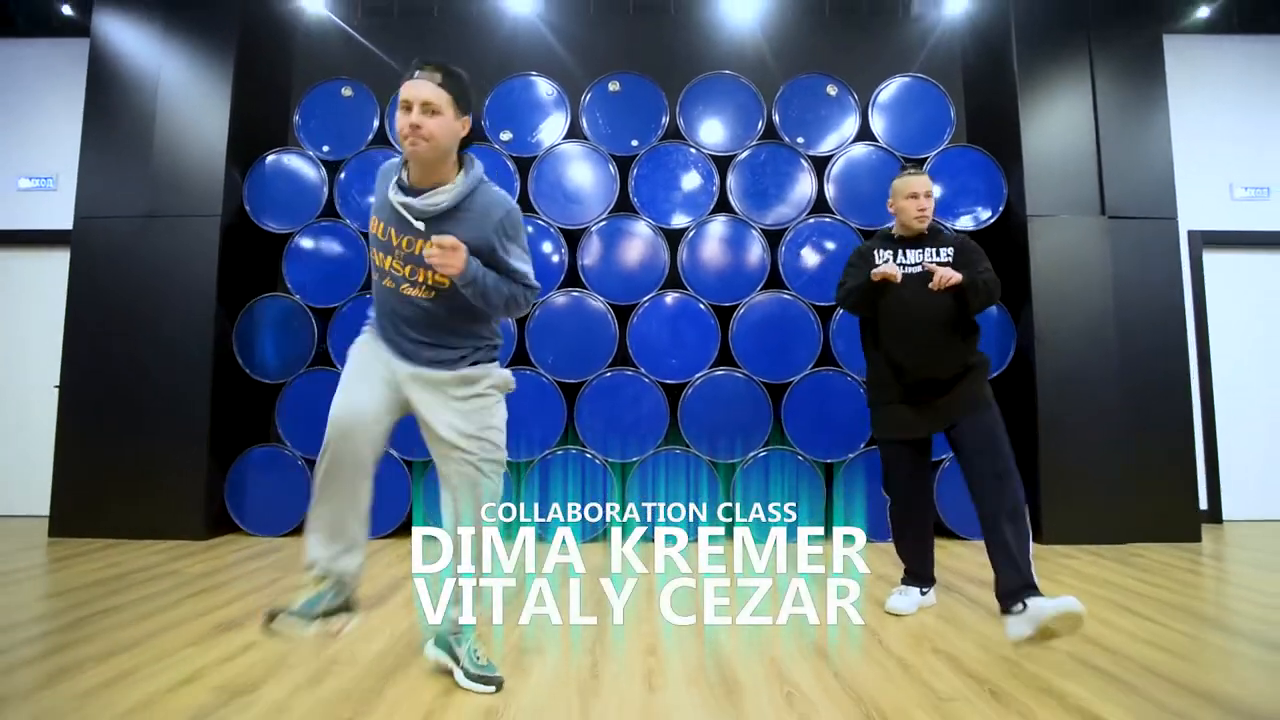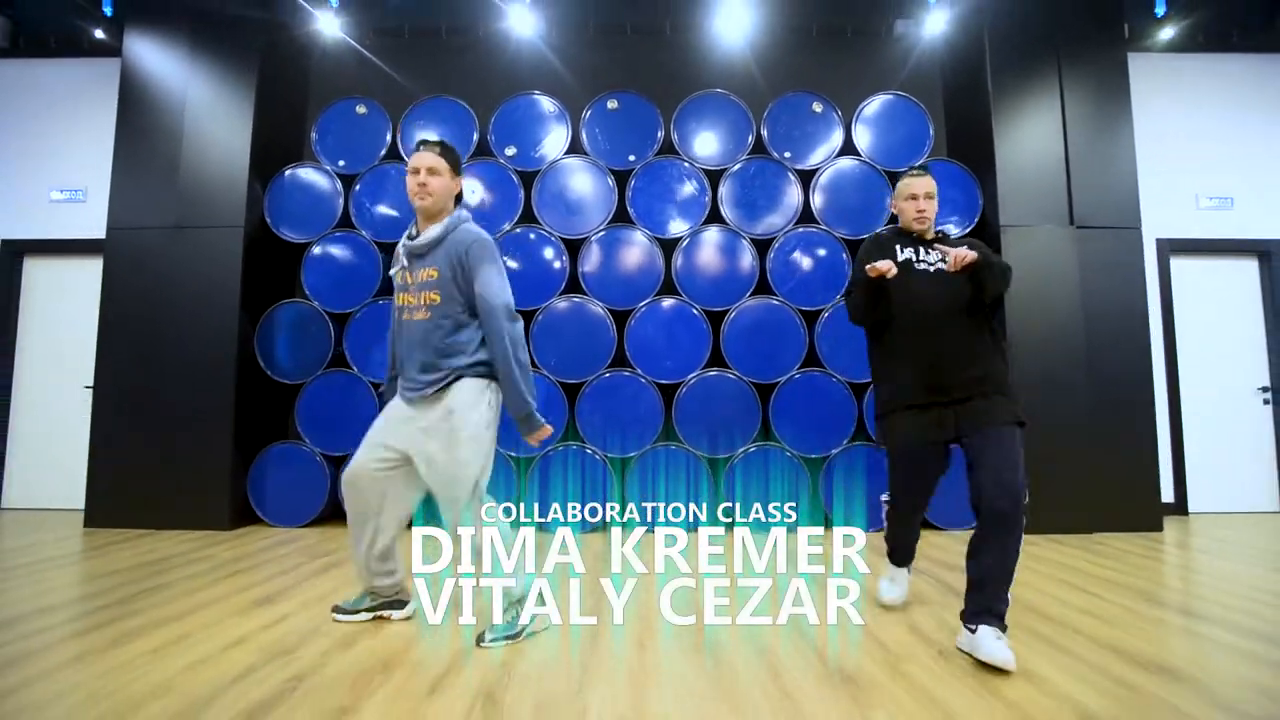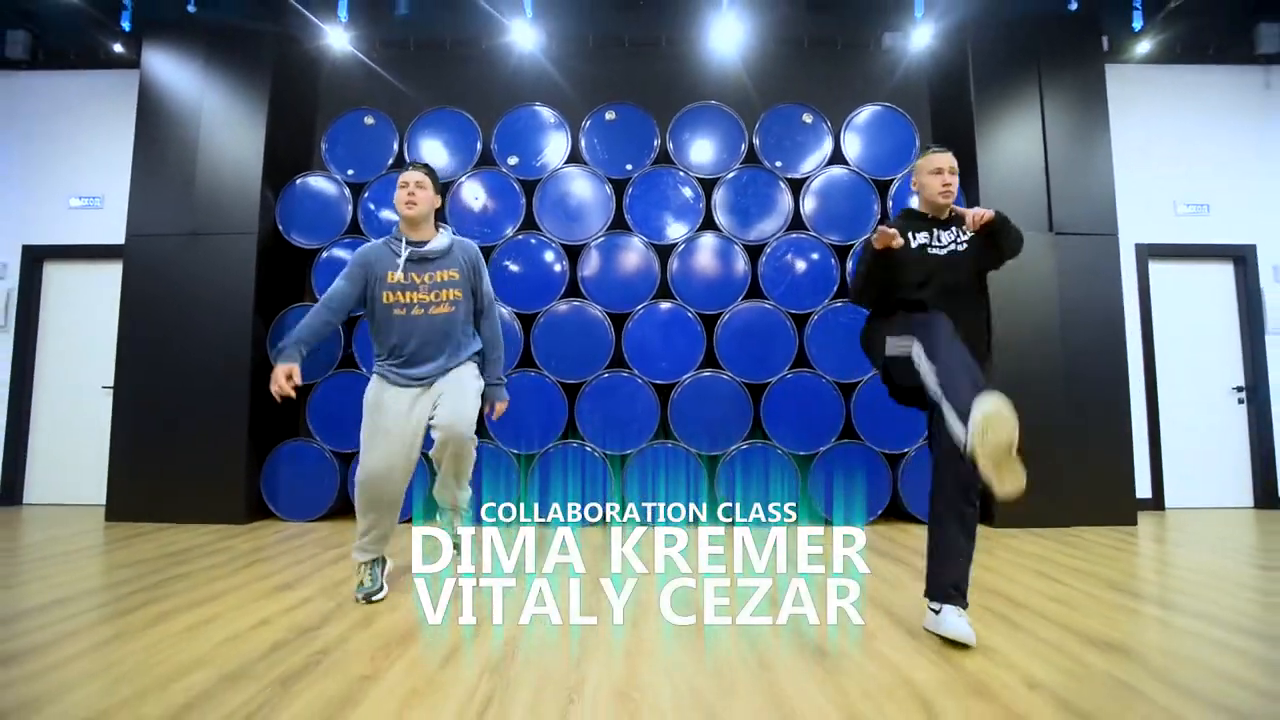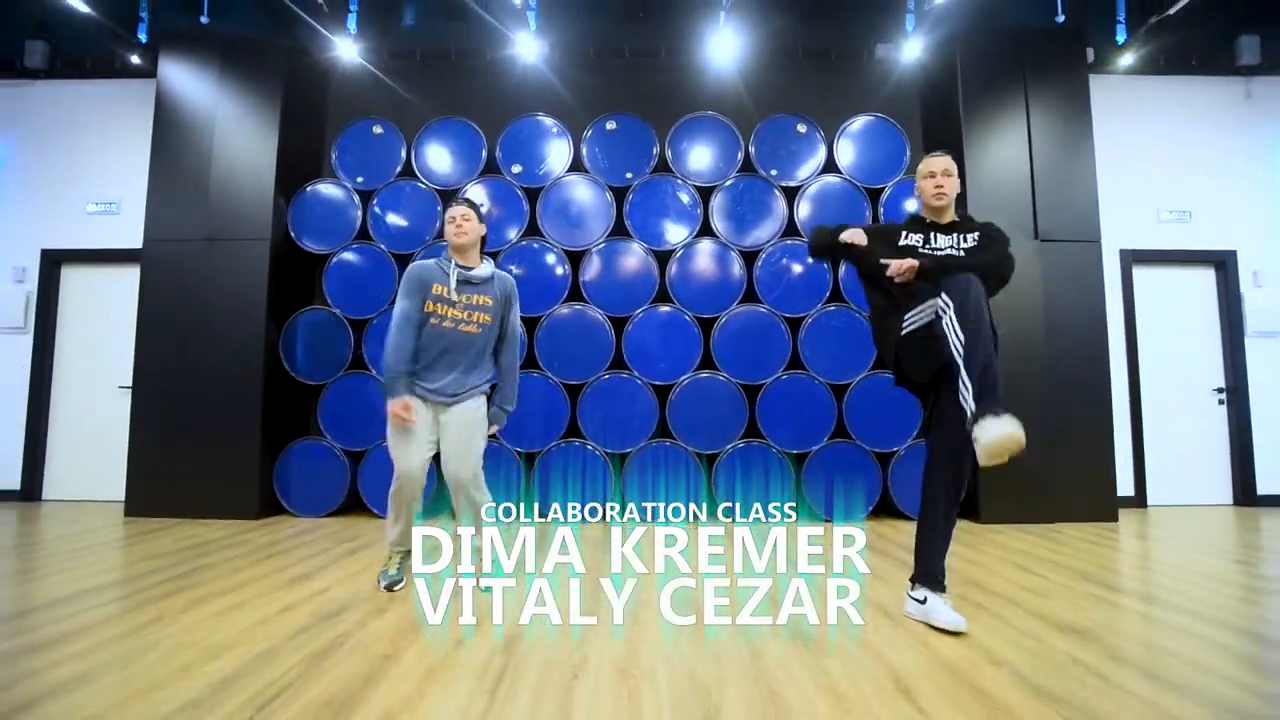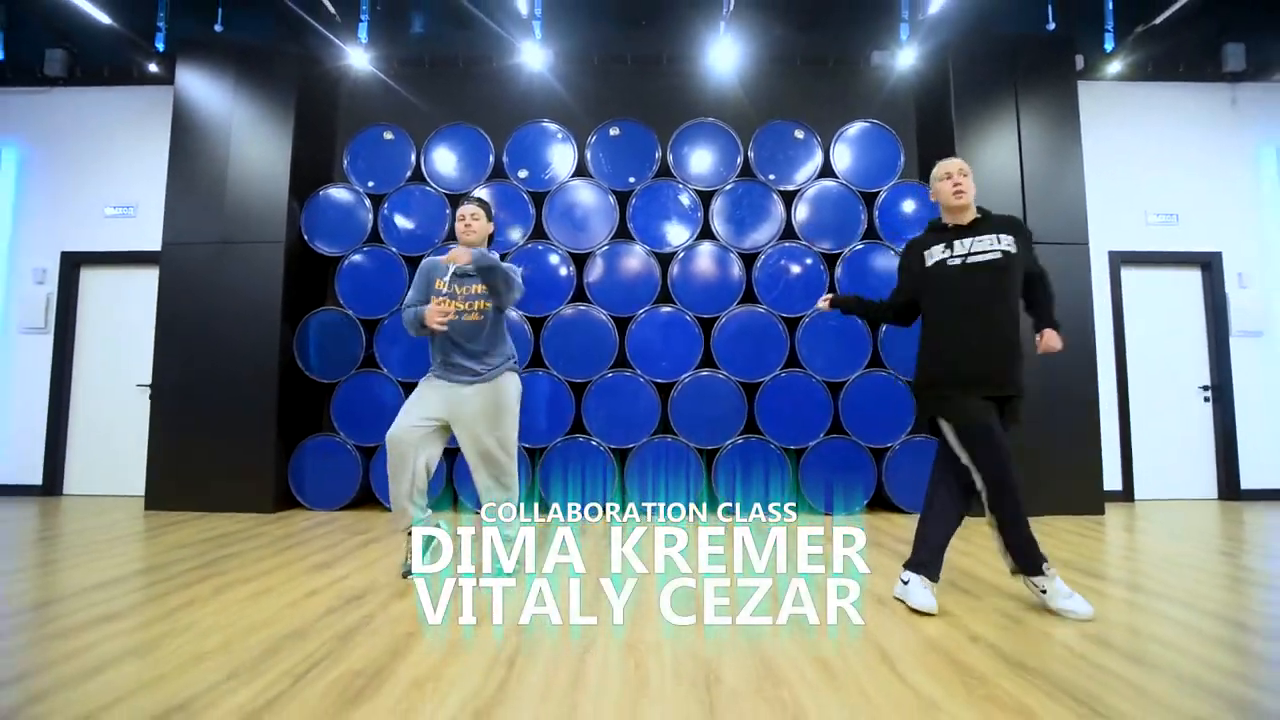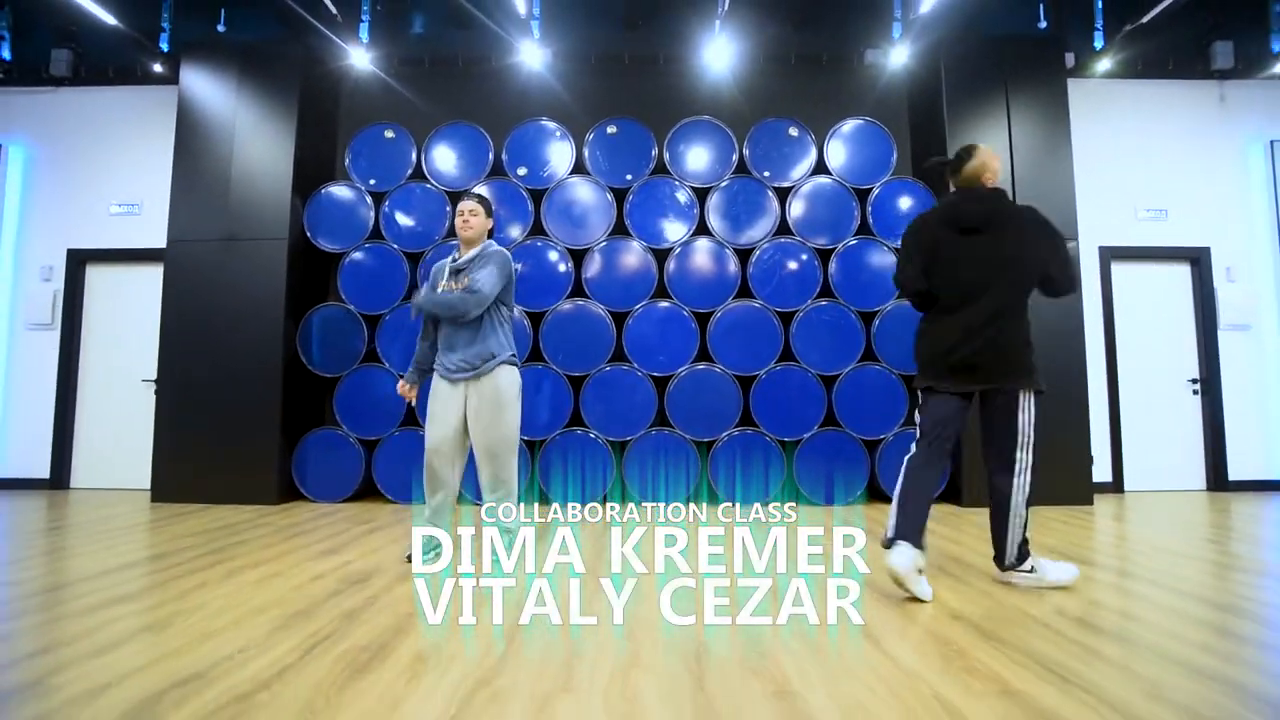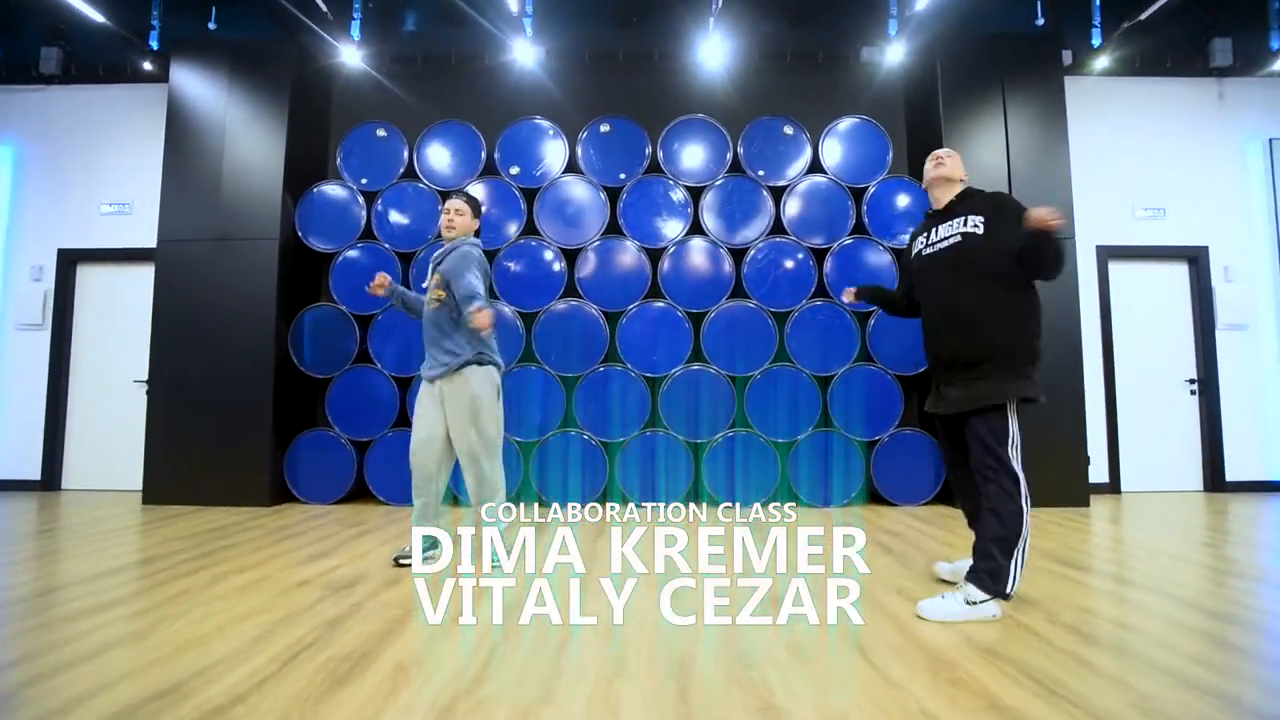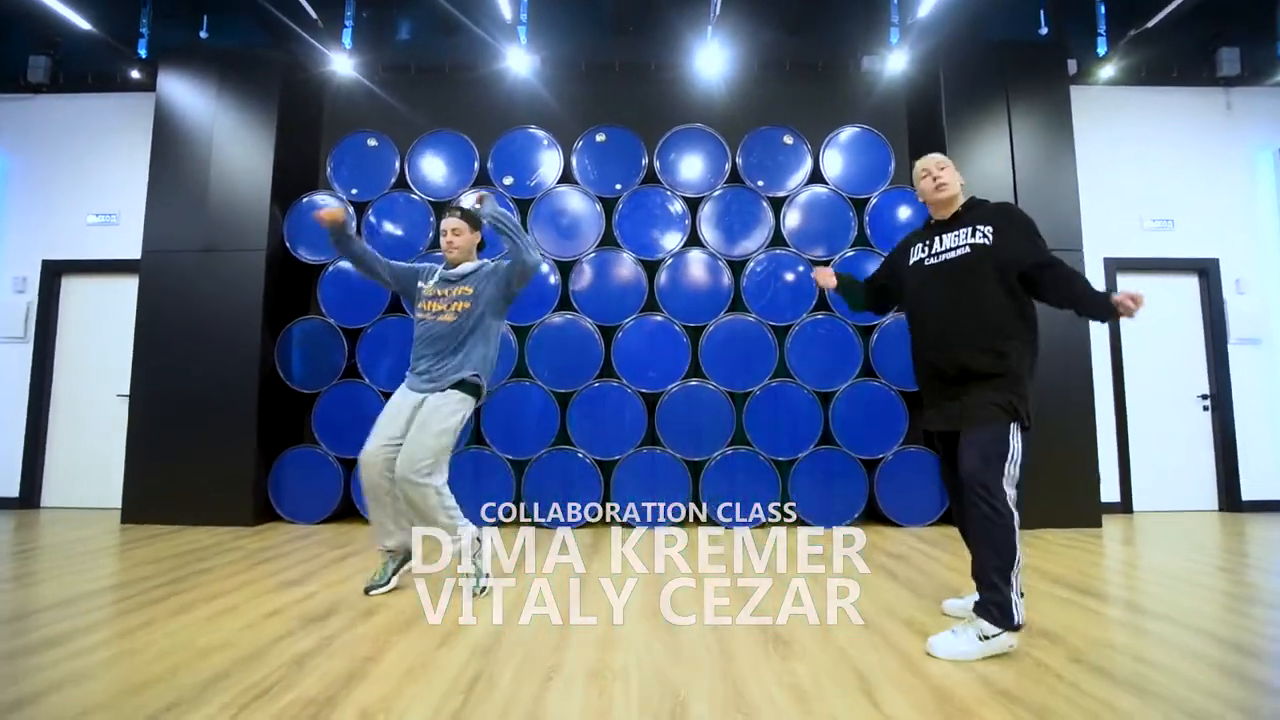
dt=0.4s
person 1, frame 1
left shoulder: (957, 245)
right shoulder: (870, 252)
left elbow: (987, 291)
right elbow: (849, 301)
left wrist: (959, 280)
right wrist: (873, 282)
left hip: (961, 381)
right hip: (898, 391)
left knee: (996, 477)
right knee: (906, 490)
left ankle: (1021, 602)
right ankle: (918, 583)
person 1, frame 2
left shoulder: (959, 248)
right shoulder: (880, 246)
left elbow: (997, 284)
right elbow: (859, 313)
left wrist: (976, 262)
right wrist: (873, 282)
left hip: (984, 390)
right hip: (915, 394)
left knee: (1005, 499)
right knee: (909, 494)
left ankle: (983, 622)
right ankle: (899, 562)
person 1, frame 3
left shoulder: (973, 227)
right shoulder: (896, 232)
left elbow: (1010, 246)
right elbow: (865, 296)
left wrist: (991, 220)
right wrist: (881, 253)
left hip: (957, 366)
right hip: (901, 345)
left knee: (957, 480)
right knee: (939, 339)
left ankle: (943, 602)
right ankle: (982, 425)
person 1, frame 4
left shoulder: (982, 234)
right shoulder: (890, 234)
left elbow: (997, 272)
right elbow: (822, 244)
left wrist: (925, 267)
right wrist: (845, 240)
left hip: (960, 367)
right hip: (910, 338)
left knee: (944, 474)
right knee: (962, 291)
left ankle: (926, 590)
right ankle: (984, 420)
person 1, frame 5
left shoulder: (1012, 230)
right shoulder: (921, 250)
left elbow: (1034, 280)
right elbow: (899, 310)
left wrist: (1047, 322)
right wrist: (845, 303)
left hip: (997, 379)
right hip: (952, 383)
left knee: (956, 478)
right knee: (994, 475)
left ankle: (917, 573)
right ankle: (1037, 574)
person 1, frame 6
left shoulder: (927, 224)
right shoulder: (1027, 223)
left elbow: (910, 289)
right elbow: (1063, 282)
left hip: (945, 359)
right hip: (1006, 360)
left knee: (928, 451)
right knee: (1013, 458)
left ankle: (905, 544)
right ankle: (1014, 561)
person 1, frame 7
left shoulder: (997, 209)
right shoulder: (920, 236)
left elbow: (1041, 265)
right elbow: (912, 301)
left wrist: (1045, 235)
right wrist: (865, 295)
left hip: (996, 364)
right hip: (949, 370)
left knee: (998, 468)
right knee: (964, 466)
left ankle: (988, 588)
right ankle: (991, 561)
person 1, frame 8
left shoulder: (1003, 220)
right shoulder: (911, 247)
left elbow: (1050, 277)
right elbow: (875, 295)
left wrist: (1104, 305)
right wrist: (841, 284)
left hip: (997, 382)
right hip: (943, 390)
left knee: (986, 484)
right knee: (964, 491)
left ankle: (996, 619)
right ankle: (997, 592)
person 2, frame 1
left shoulder: (492, 209)
right shoulder: (386, 182)
left elbow: (521, 295)
left wrist: (464, 272)
left hip: (462, 372)
right hip: (385, 348)
left knee: (472, 505)
right knee: (347, 433)
left ankle: (454, 634)
right ankle: (334, 581)
person 2, frame 2
left shoulder: (472, 243)
right shoulder: (401, 252)
left elbow: (500, 328)
left wrist: (524, 410)
right wrist: (394, 392)
left hip: (463, 395)
right hip: (409, 400)
left knee: (465, 507)
right knee: (361, 481)
left ankle: (516, 600)
right ankle: (386, 591)
person 2, frame 3
left shoulder: (467, 254)
right shoulder: (371, 257)
left elbow: (488, 320)
right elbow: (331, 304)
left wrist: (495, 381)
right wrist: (291, 350)
left hip: (457, 372)
right hip: (393, 383)
left knee: (456, 429)
right knee: (378, 473)
left ankle: (452, 502)
right ankle: (372, 559)
person 2, frame 4
left shoulder: (503, 285)
right shoulder: (420, 273)
left elbow: (507, 348)
right elbow: (401, 331)
left wrist: (501, 406)
right wrist: (396, 390)
left hip: (468, 399)
right hip: (415, 393)
left knee: (465, 477)
right knee: (410, 470)
right ankle: (401, 550)
person 2, frame 5
left shoulder: (501, 268)
right shoulder: (431, 266)
left elbow: (511, 292)
right elbow: (412, 307)
left wrist: (478, 259)
right wrist: (423, 315)
left hip: (493, 382)
right hip: (441, 380)
left knee: (495, 466)
right knee: (402, 439)
right ankle: (419, 528)
person 2, frame 6
left shoulder: (498, 258)
right shoulder: (440, 270)
left elbow: (472, 302)
left wrist: (421, 302)
right wrist: (414, 373)
left hip: (495, 374)
right hip: (447, 376)
left knee: (497, 458)
right knee: (440, 455)
right ankle: (435, 536)
person 2, frame 7
left shoulder: (465, 254)
right shoulder: (442, 260)
left elbow: (469, 291)
left wrist: (479, 309)
right wrist: (393, 291)
left hip: (472, 371)
right hip: (435, 374)
left knee: (479, 458)
right knee: (426, 456)
right ankle: (427, 539)
person 2, frame 8
left shoulder: (494, 278)
right shoulder: (423, 276)
left elbow: (528, 259)
right elbow: (377, 266)
left wrist: (491, 209)
right wrist: (341, 230)
left hip: (454, 391)
right hip: (412, 389)
left knee: (413, 470)
right knee: (372, 461)
left ankle: (466, 544)
right ankle: (397, 545)
